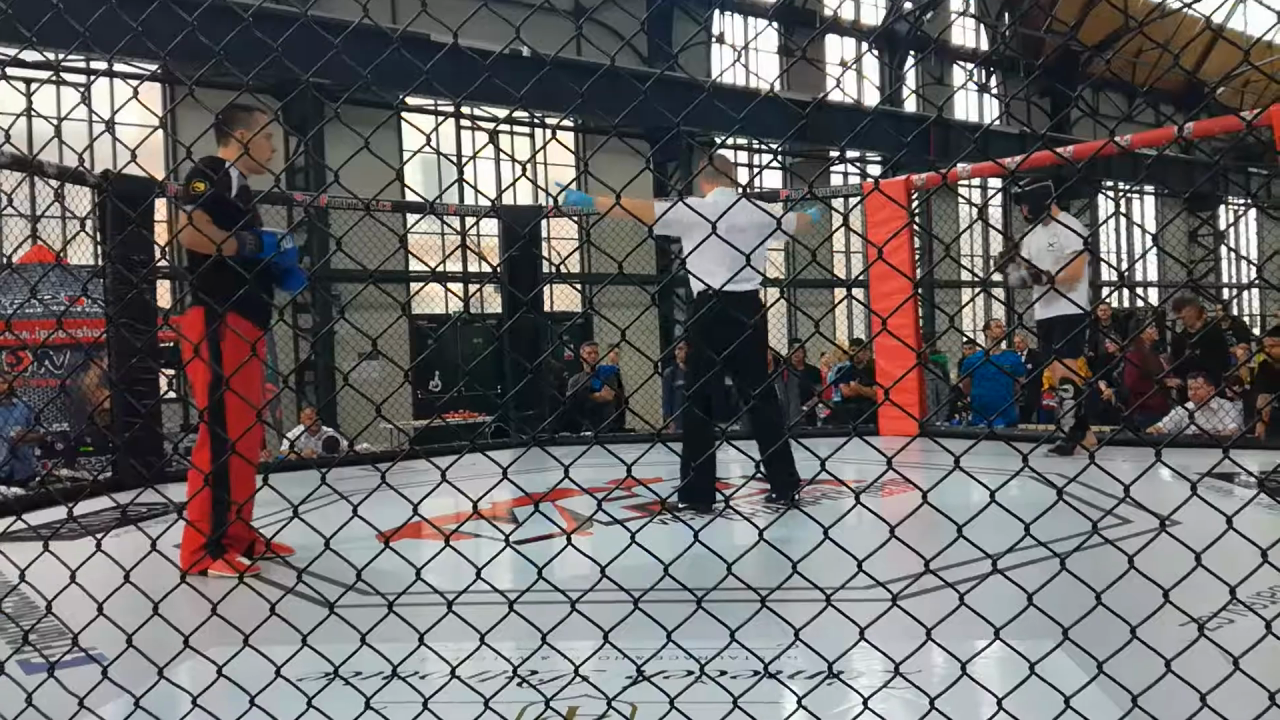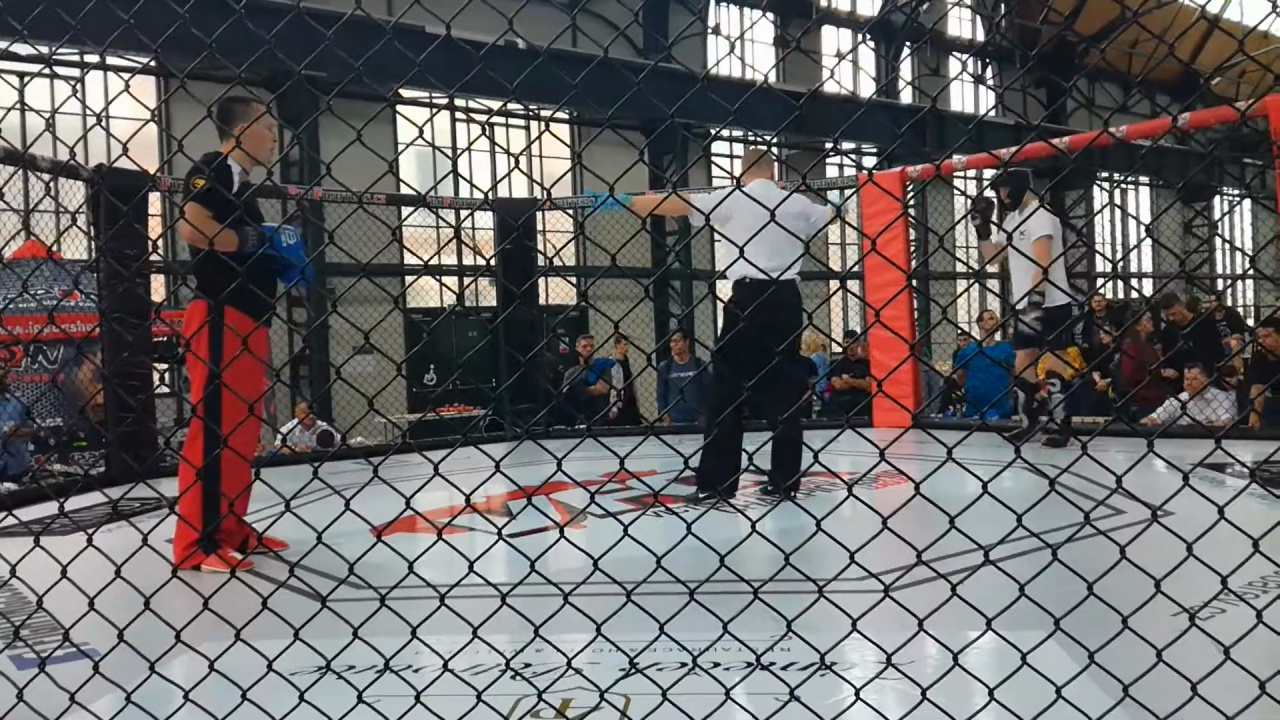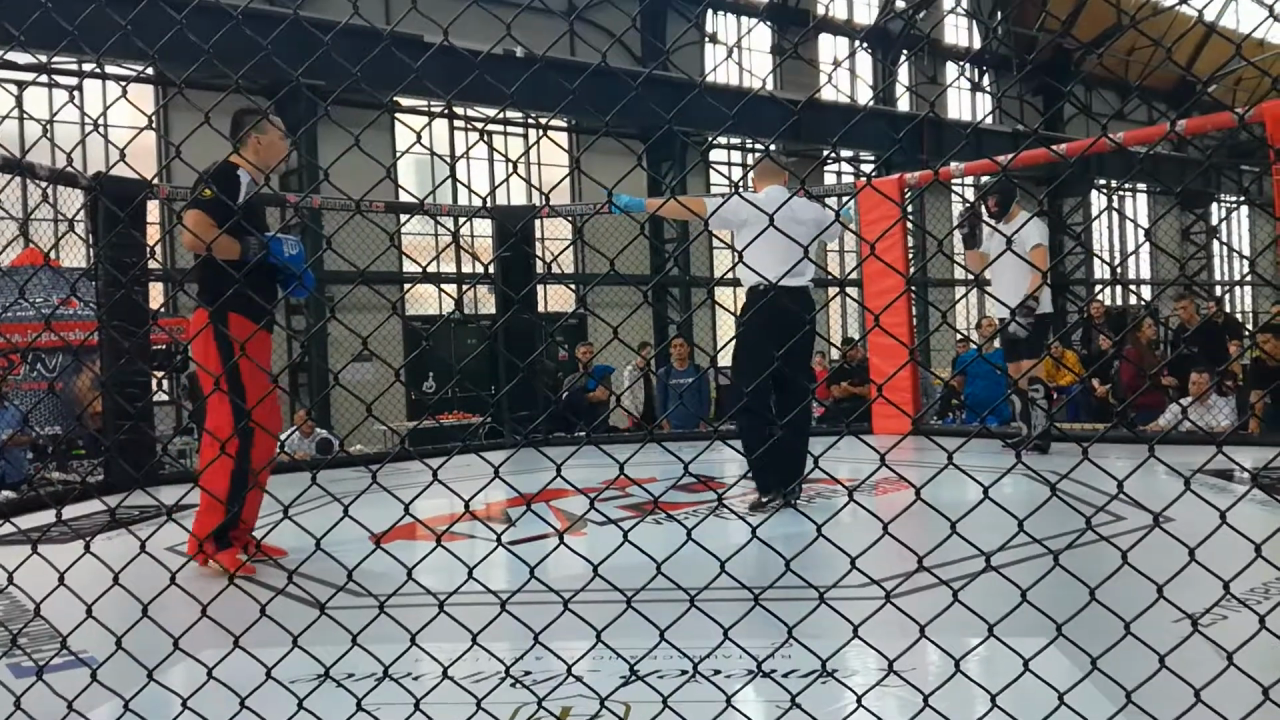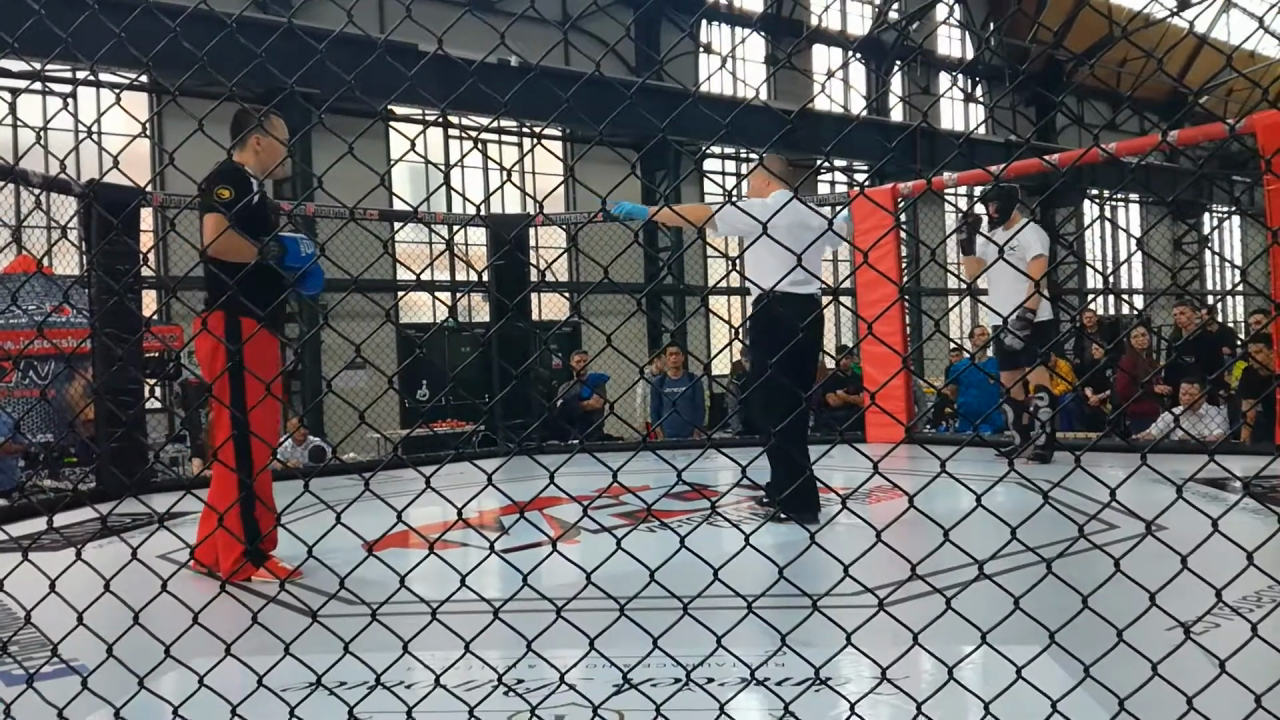
dt=0.5s
person 1, frame 1
left shoulder: (239, 187)
right shoulder: (213, 173)
right elbow: (189, 232)
left wrist: (279, 267)
right wrist: (255, 244)
left hip: (244, 325)
right hip: (219, 323)
left knee: (246, 432)
right knee: (222, 430)
left ankle: (236, 533)
right ankle: (204, 547)
person 1, frame 2
left shoulder: (239, 182)
right shoulder: (214, 168)
right elbow: (190, 226)
left wrist: (281, 261)
right wrist: (256, 238)
left hip: (246, 320)
right hip: (220, 318)
left knee: (242, 427)
right knee: (216, 425)
left ankle: (230, 527)
right ankle: (197, 541)
person 1, frame 3
left shoulder: (248, 190)
right shoulder: (224, 176)
right elbow: (193, 234)
left wrist: (283, 270)
right wrist: (260, 248)
left hip: (247, 325)
right hip: (226, 323)
left knee: (231, 430)
right knee: (252, 427)
left ankle: (229, 536)
right ankle: (216, 537)
person 1, frame 4
left shoulder: (252, 190)
right shoulder: (230, 178)
right elbow: (215, 241)
left wrist: (293, 270)
right wrist: (274, 251)
left hip: (256, 330)
right hip: (234, 328)
left knee: (258, 438)
right knee: (245, 439)
left ankle: (213, 548)
right ankle: (245, 555)
person 2, frame 1
left shoulder: (695, 211)
right shoulder: (761, 212)
left elbow: (643, 211)
right elbow: (796, 223)
left wrist: (590, 202)
right wrist: (811, 213)
left hip: (713, 310)
right hip: (750, 309)
left knee: (700, 402)
right knee: (762, 399)
left ankle: (697, 493)
right ankle: (784, 485)
person 2, frame 2
left shoulder: (731, 200)
right shoulder: (798, 204)
left elbow: (677, 204)
right elbow: (828, 215)
left wrist: (624, 201)
right wrist: (836, 206)
left hip: (749, 298)
right hip: (786, 299)
left knee: (727, 390)
right knee: (785, 391)
left ankle: (715, 482)
right ankle: (785, 480)
person 2, frame 3
left shoulder: (746, 206)
right shoulder: (811, 210)
left elbow: (692, 208)
right elbow: (839, 225)
left wrist: (639, 204)
right wrist: (845, 215)
left hip: (764, 305)
right hip: (800, 305)
left knee: (751, 395)
right knee: (795, 396)
left ankle: (772, 485)
right ankle: (788, 483)
person 2, frame 4
left shoulder: (757, 211)
right shoulder: (814, 216)
left elbow: (699, 216)
right elbow: (839, 232)
left wrist: (643, 212)
right wrist: (844, 218)
left hip: (773, 313)
right hip: (808, 311)
left knee: (774, 405)
right knee: (794, 403)
left ankle: (798, 502)
right ankle: (784, 490)
person 3, frame 1
left shoulder: (1069, 227)
right shoulder: (1032, 233)
left elbow: (1073, 273)
right elbow: (1027, 271)
left wrist: (1036, 277)
right wrist: (1015, 270)
left hip: (1070, 312)
right hip: (1044, 314)
left knee: (1065, 371)
right knee: (1057, 375)
left ankle: (1070, 435)
right ankle: (1083, 431)
person 3, frame 2
left shoulder: (1040, 215)
right shoulder: (1011, 219)
left elbow: (1043, 263)
right elbow: (994, 258)
left wrist: (1036, 302)
right wrist: (982, 225)
left hip: (1051, 303)
right hip: (1025, 305)
left knee: (1053, 364)
right knee: (1022, 364)
left ankle: (1062, 427)
right ankle: (1031, 421)
person 3, frame 3
left shoulder: (1030, 224)
right shoulder: (992, 230)
left elbow: (1040, 271)
right elbow: (977, 267)
left wrist: (1027, 308)
right wrist: (969, 235)
left hip: (1033, 312)
right hip: (1007, 314)
left knee: (1031, 371)
right knee: (1016, 373)
left ankle: (1041, 434)
right ankle: (1029, 433)
person 3, frame 4
left shoulder: (1030, 232)
right shoulder: (991, 237)
left elbow: (1038, 280)
right elbow: (973, 273)
left wrist: (1025, 318)
right wrist: (967, 240)
left hip: (1033, 320)
right hip: (1003, 322)
left knee: (1036, 378)
right knee: (1009, 382)
left ankle: (1043, 443)
right ankle: (1023, 440)
